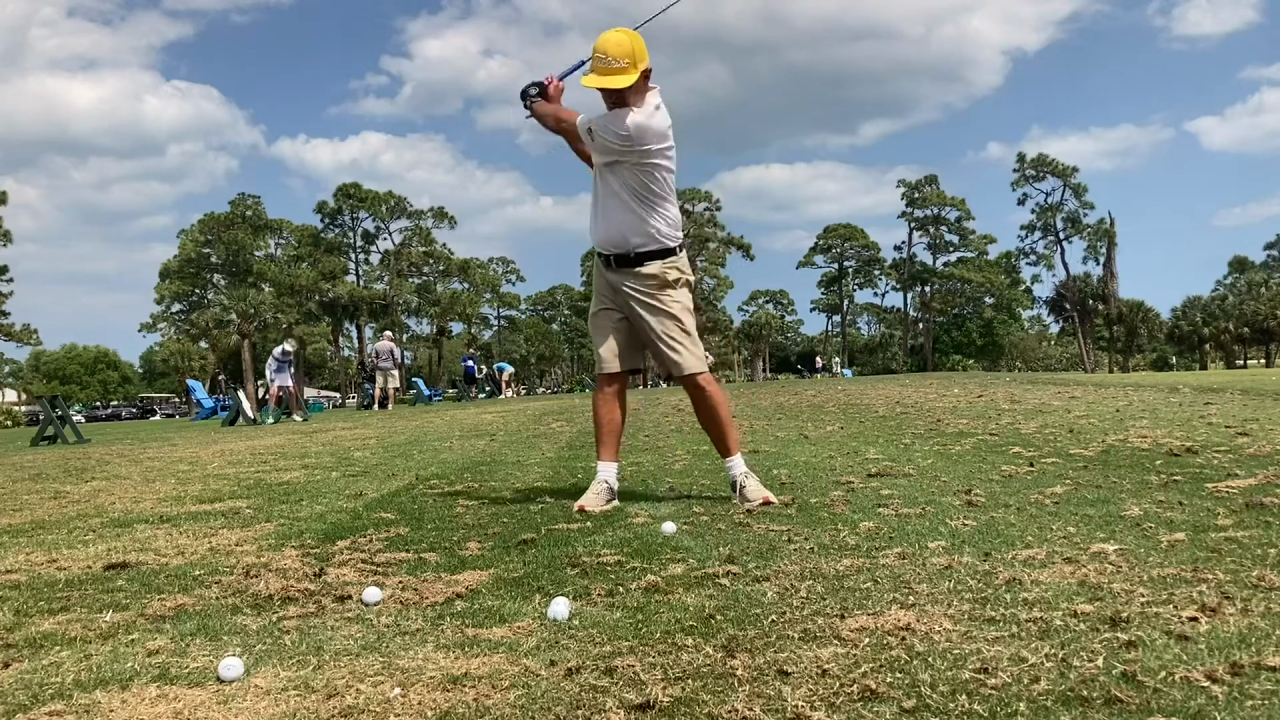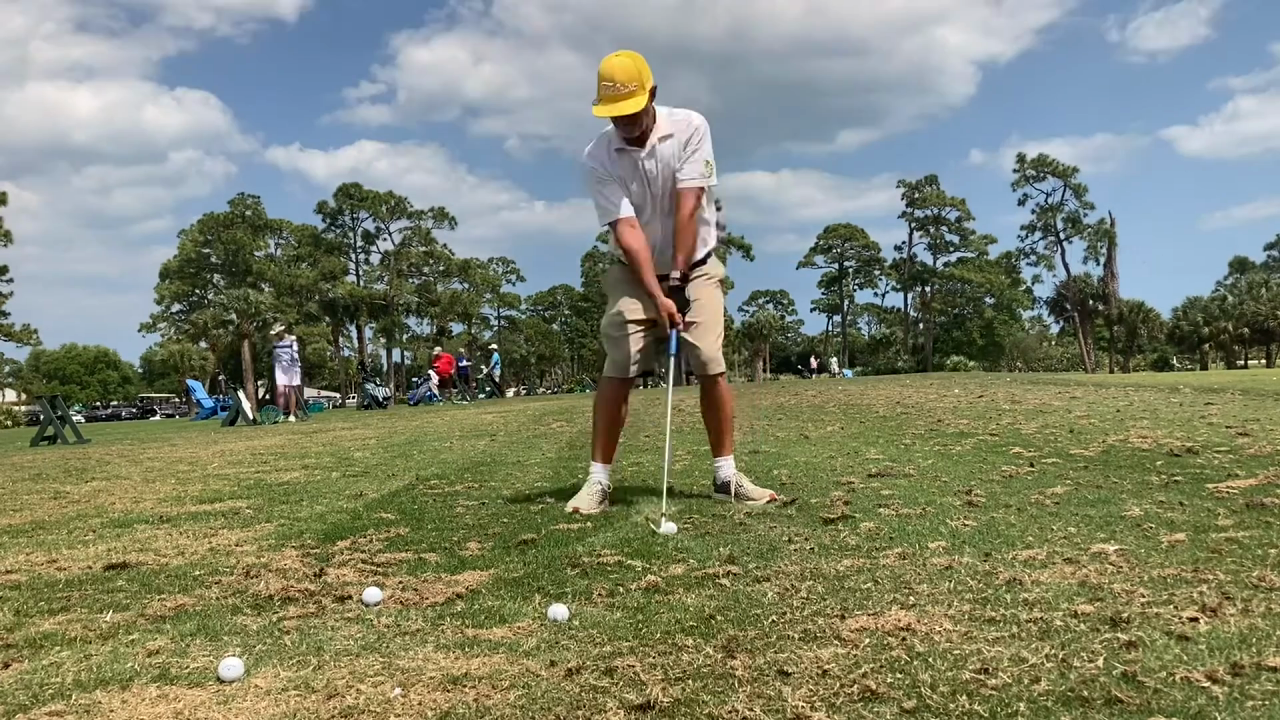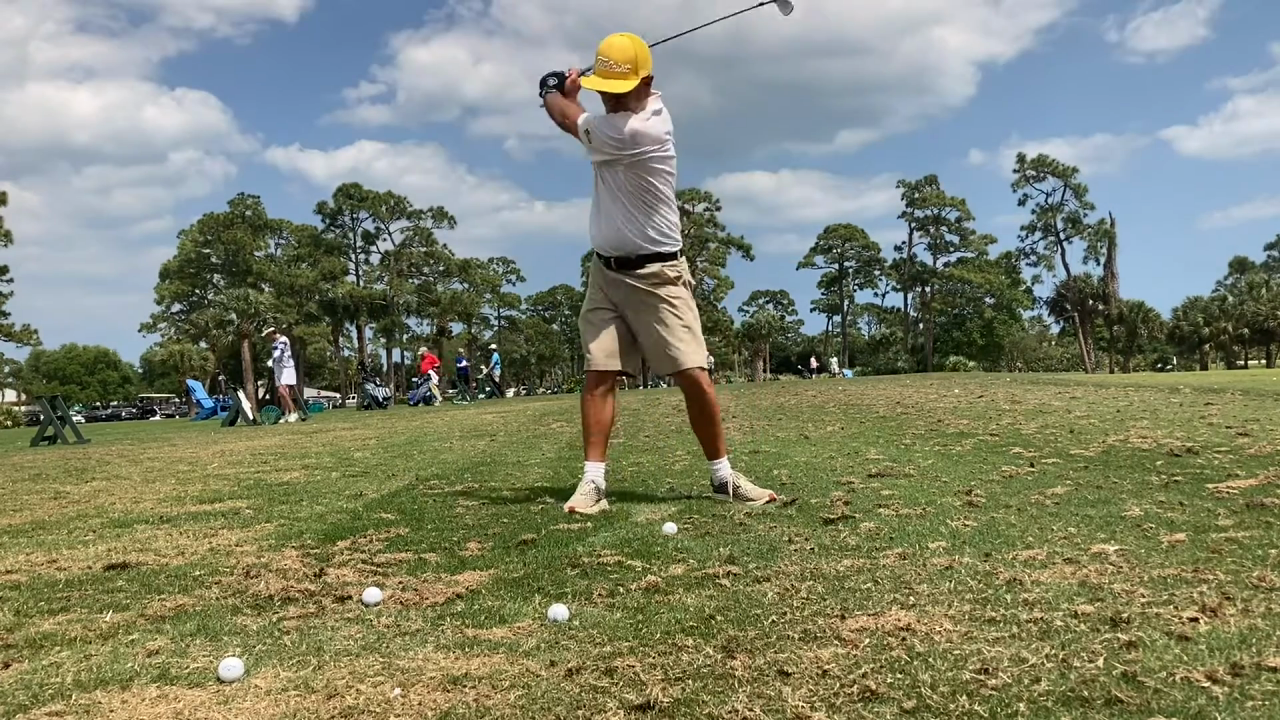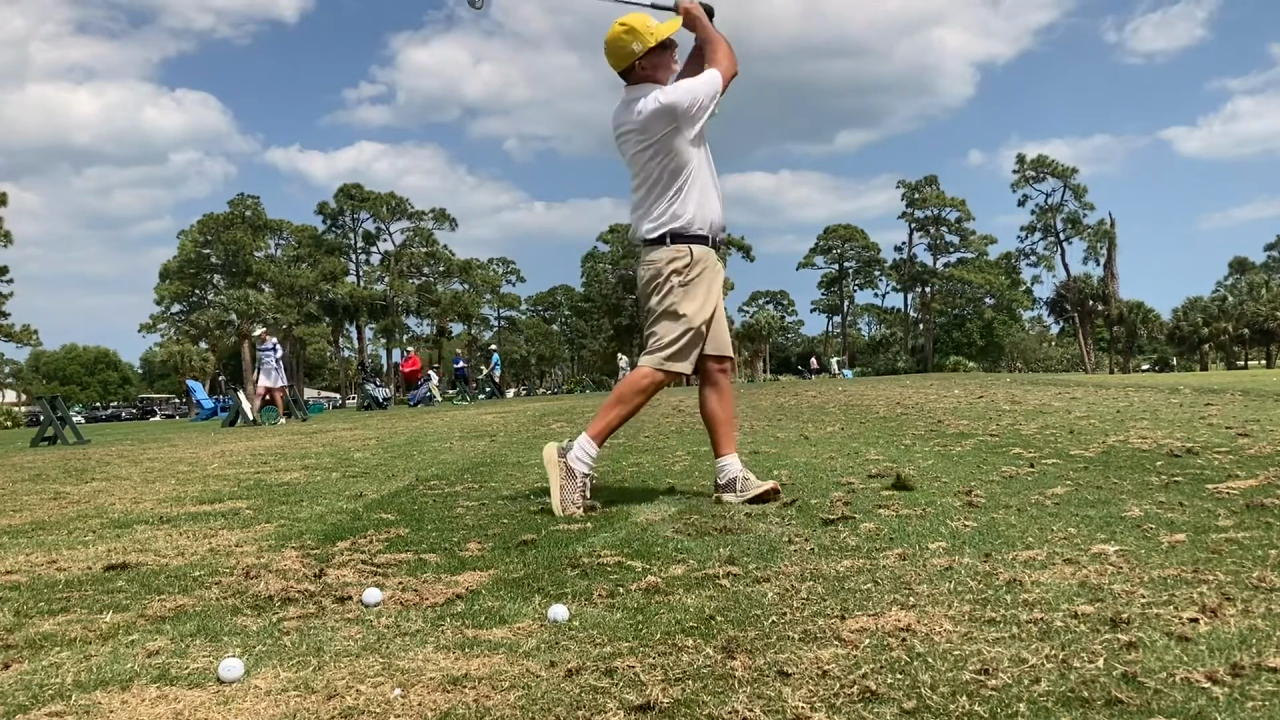
dt=1s
person 1, frame 1
left shoulder: (638, 125)
right shoulder: (623, 111)
left elbow: (568, 125)
right elbow: (596, 157)
left wrist: (540, 104)
right wrist: (554, 103)
left hip: (655, 270)
right hip: (610, 267)
left knee: (693, 373)
right knee: (609, 372)
left ankle: (739, 473)
right ankle: (605, 480)
person 1, frame 2
left shoulder: (690, 127)
right shoulder: (598, 155)
left elbow: (689, 208)
right elbow: (626, 229)
left wrist: (677, 278)
right wrist: (655, 293)
left hip: (695, 269)
right hip: (634, 274)
left knee: (712, 370)
right knee: (618, 373)
left ankle: (726, 475)
right ankle: (598, 480)
person 1, frame 3
left shoulder: (647, 127)
right shoulder: (631, 115)
left elbow: (577, 126)
right elbow: (594, 139)
left wrist: (558, 96)
right wrist: (570, 97)
left hip: (660, 274)
right hip: (607, 270)
left knee: (692, 375)
right knee: (599, 372)
left ankle: (724, 476)
right ankle: (593, 480)
person 1, frame 4
left shoulder: (631, 110)
right shoulder: (666, 105)
right elbow: (726, 68)
left wrist: (697, 44)
left hip: (688, 256)
right hip: (682, 256)
left knee: (717, 366)
right knee: (659, 367)
left ankle: (730, 476)
right ankle: (577, 456)
